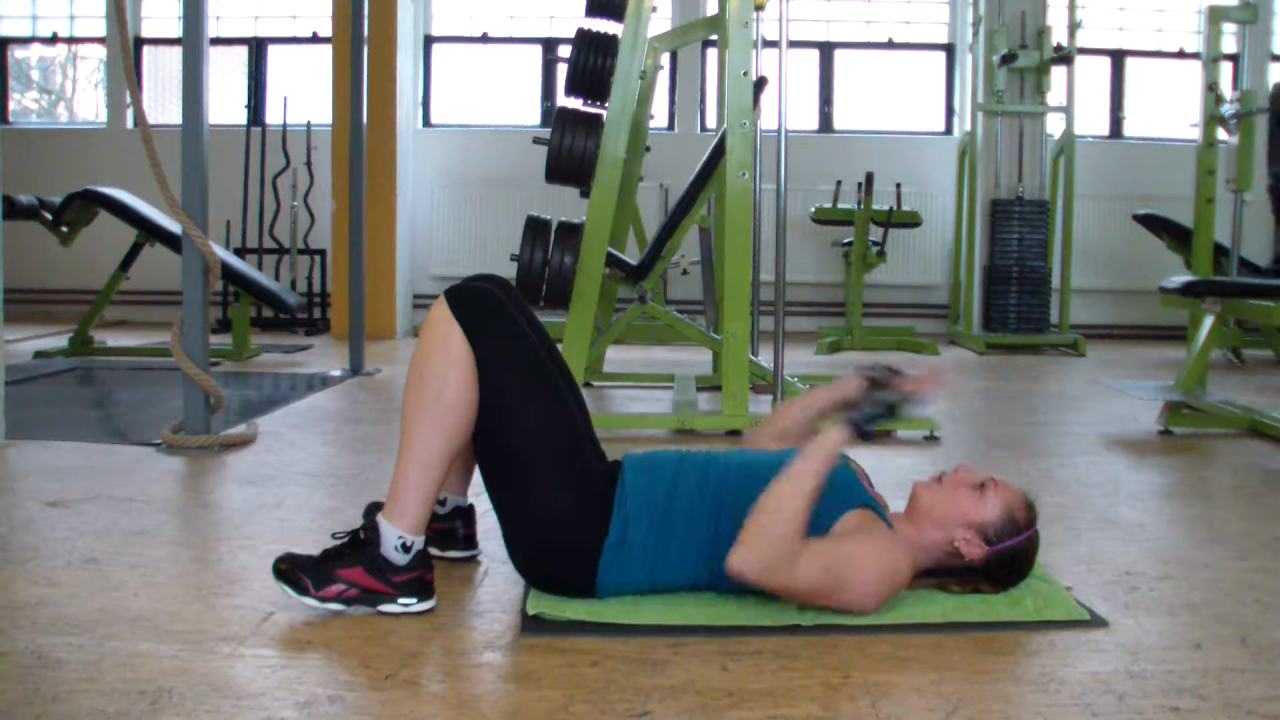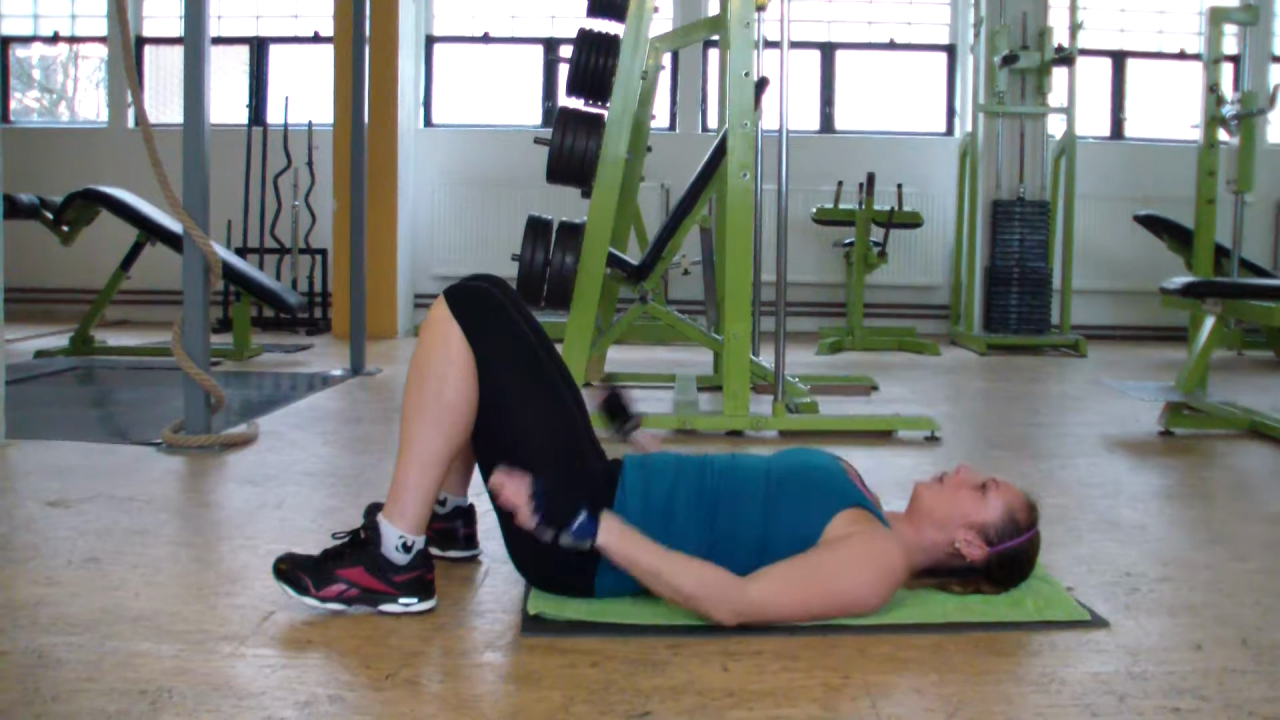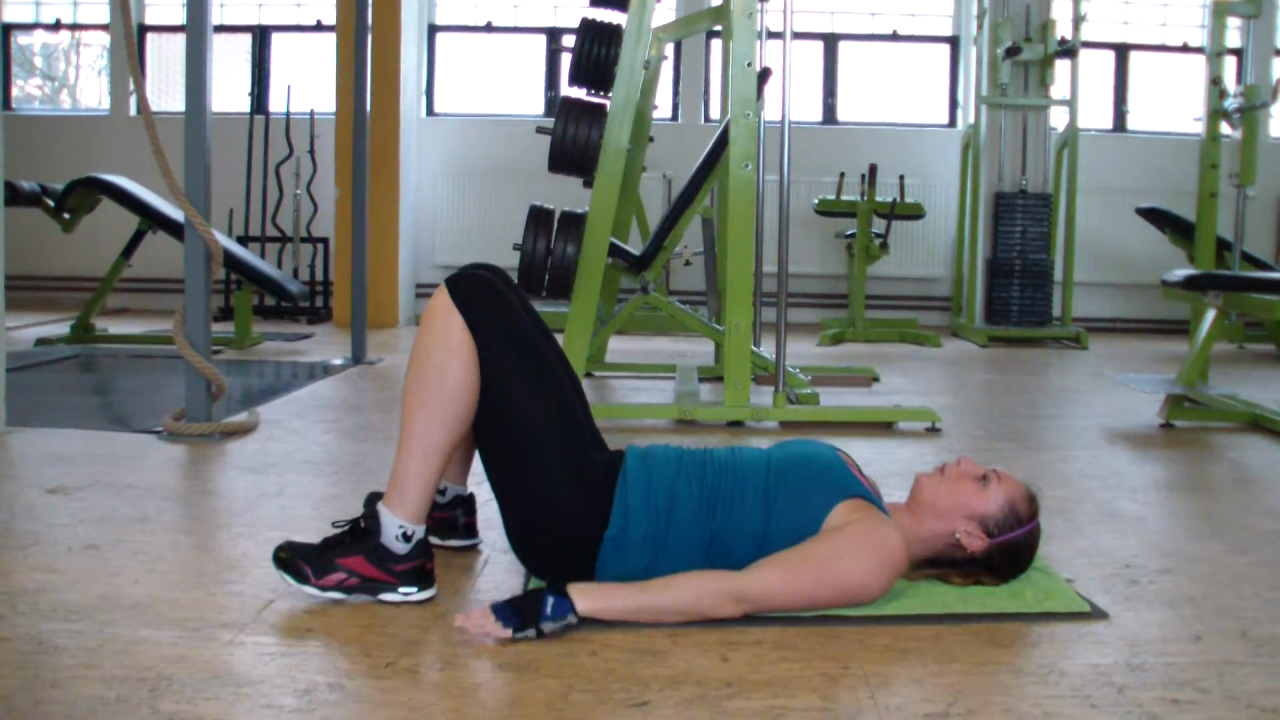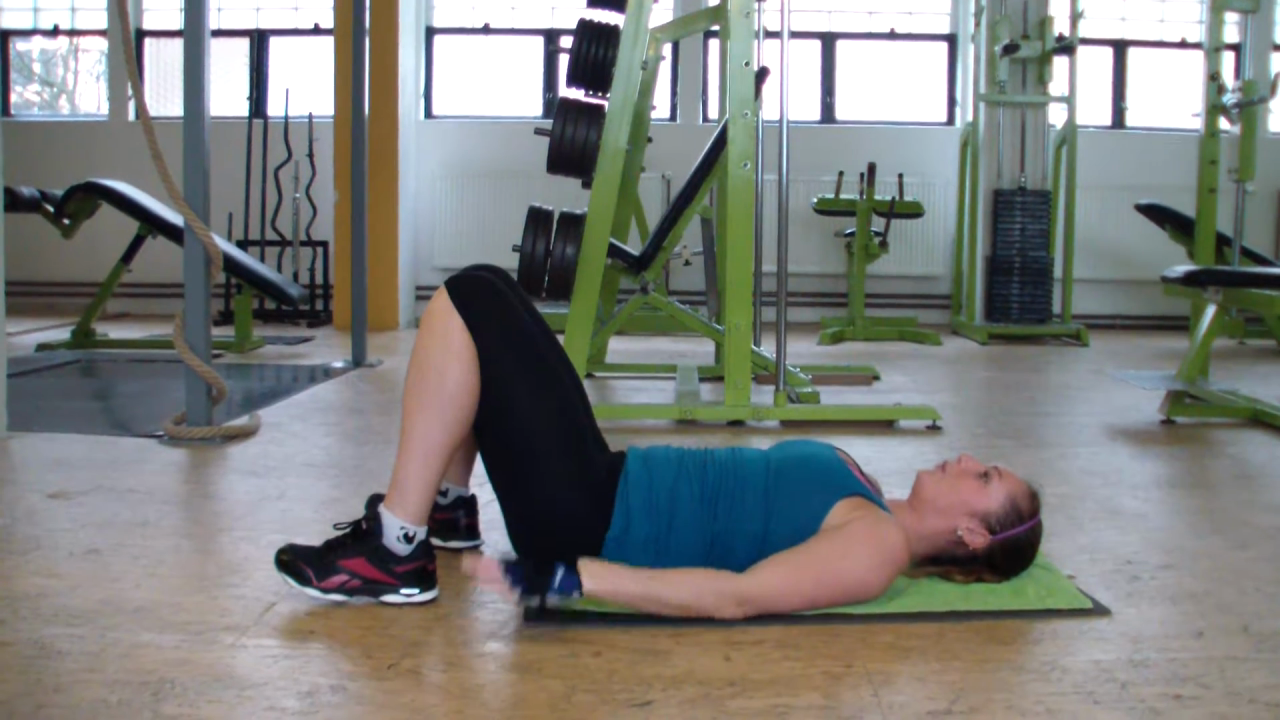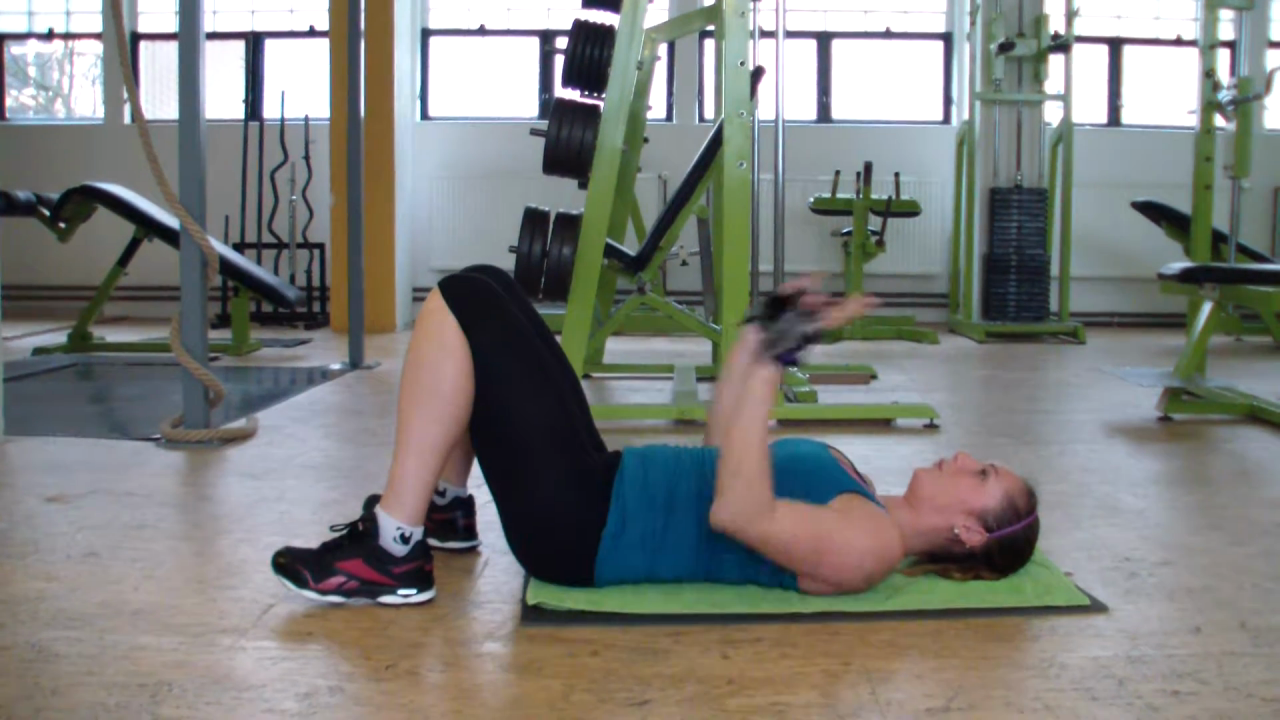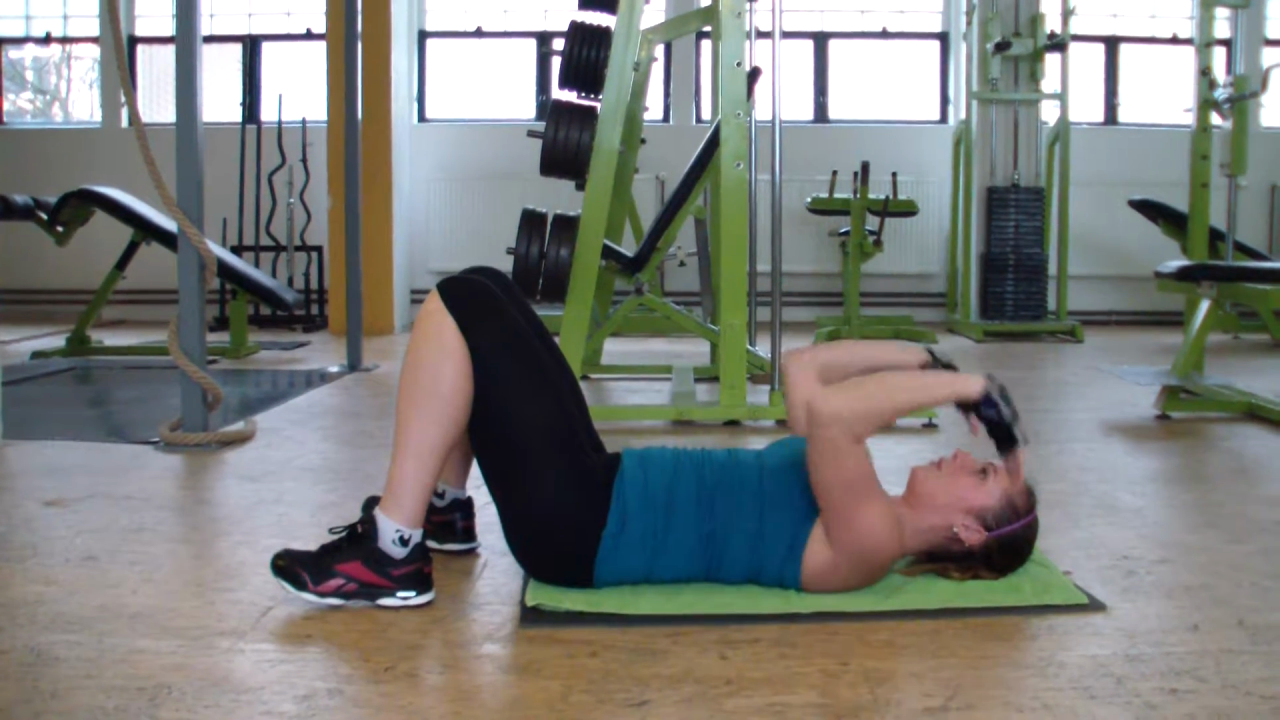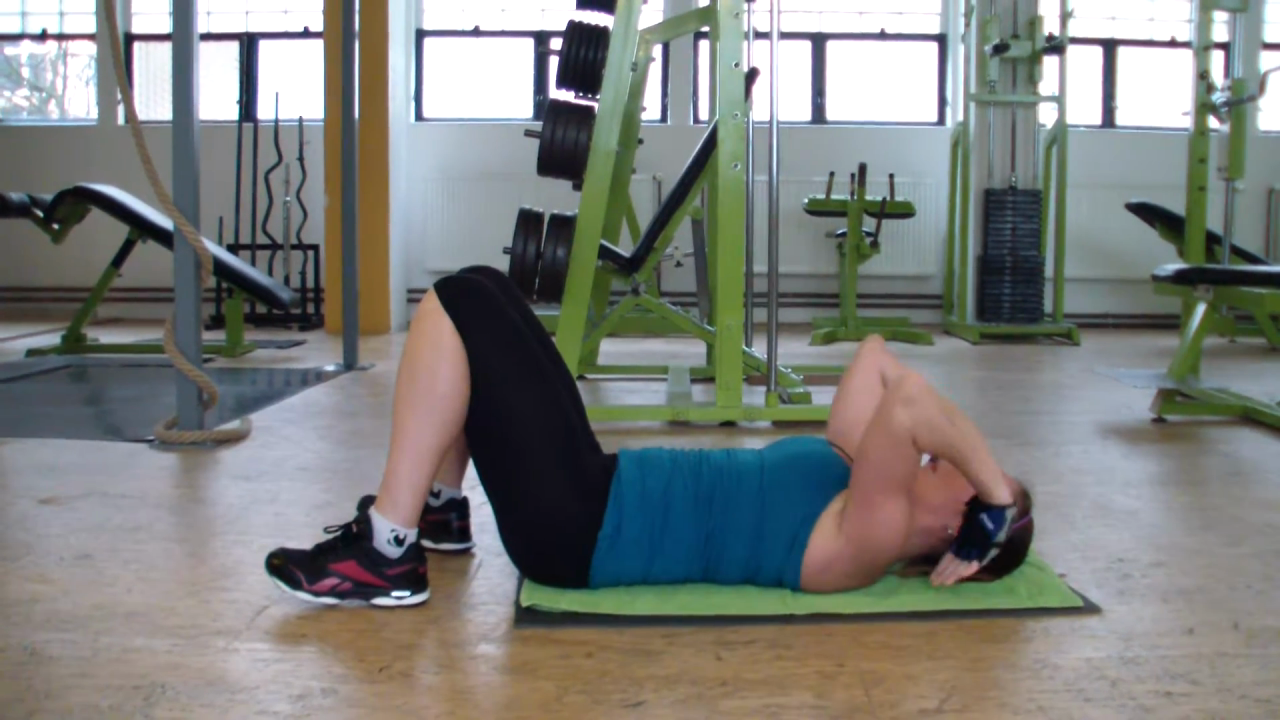
dt=0.3s
person 1, frame 1
left shoulder: (875, 565)
right shoulder: (866, 517)
left elbow: (751, 560)
right elbow: (766, 440)
left wrist: (835, 438)
right wrist: (857, 387)
left hip: (582, 541)
right hip: (607, 497)
left knee: (468, 315)
right knee: (483, 298)
left ankle: (393, 562)
right ankle: (445, 519)
person 1, frame 2
left shoulder: (875, 565)
right shoulder: (863, 517)
left elbow: (735, 600)
left wrist: (584, 526)
left hip: (587, 526)
right hip: (605, 496)
left knee: (465, 313)
right knee: (482, 297)
left ankle: (393, 562)
right ankle: (444, 520)
person 1, frame 3
left shoulder: (875, 552)
right shoulder: (865, 508)
left elbow: (732, 593)
left wrist: (565, 602)
left hip: (584, 526)
right hip: (611, 486)
left knee: (466, 303)
right knee: (480, 288)
left ankle: (393, 552)
right ankle: (444, 509)
person 1, frame 4
left shoulder: (876, 551)
right shoulder: (866, 504)
left elbow: (735, 593)
left wrist: (572, 575)
left hip: (581, 521)
right hip: (603, 491)
left knee: (465, 303)
right knee: (483, 290)
left ankle: (394, 553)
right ankle: (446, 511)
person 1, frame 5
left shoulder: (869, 547)
right shoulder: (859, 504)
left elbow: (737, 513)
right elbow: (732, 441)
left wrist: (766, 365)
right wrist: (757, 334)
left hip: (580, 532)
right hip: (610, 492)
left knee: (461, 305)
right knee: (480, 287)
left ankle: (393, 553)
right ankle: (443, 510)
person 1, frame 6
left shoulder: (869, 543)
right shoulder: (863, 506)
left elbow: (810, 403)
right elbow: (801, 365)
left wrist: (965, 386)
right wrist: (934, 366)
left hip: (578, 533)
right hip: (603, 496)
left knee: (458, 304)
right knee: (479, 290)
left ankle: (392, 554)
right ankle: (444, 511)
person 1, frame 7
left shoulder: (872, 541)
right shoulder: (858, 491)
left elbow: (903, 406)
right elbow: (871, 356)
left wrist: (995, 488)
right wrist: (964, 434)
left hip: (578, 533)
right hip: (601, 493)
left knee: (457, 305)
right knee: (478, 289)
left ankle: (387, 553)
right ankle: (440, 511)
